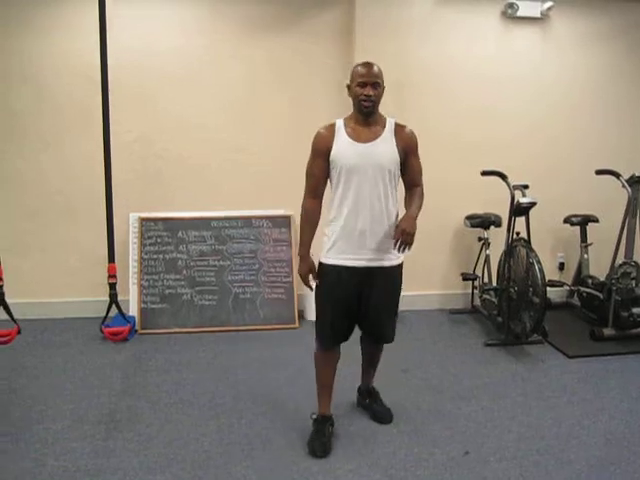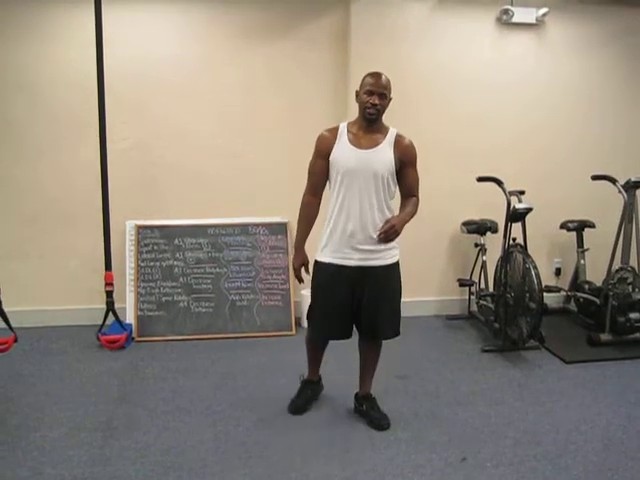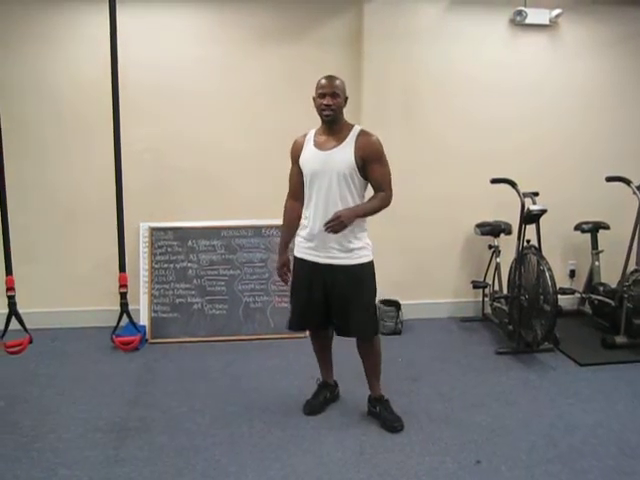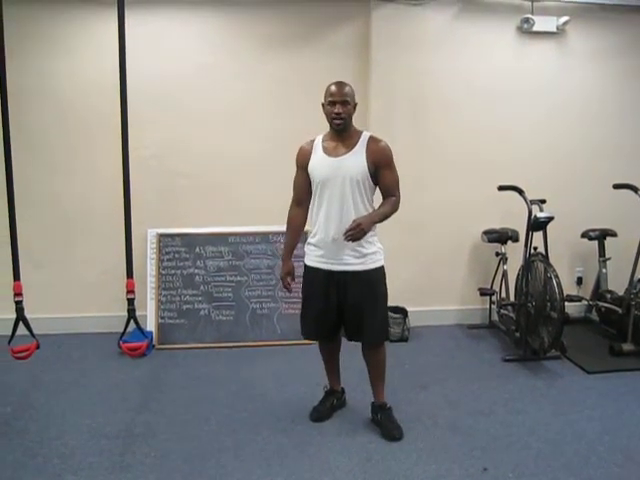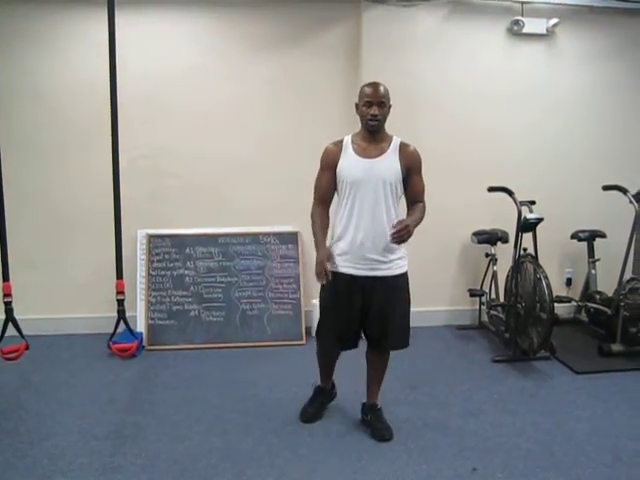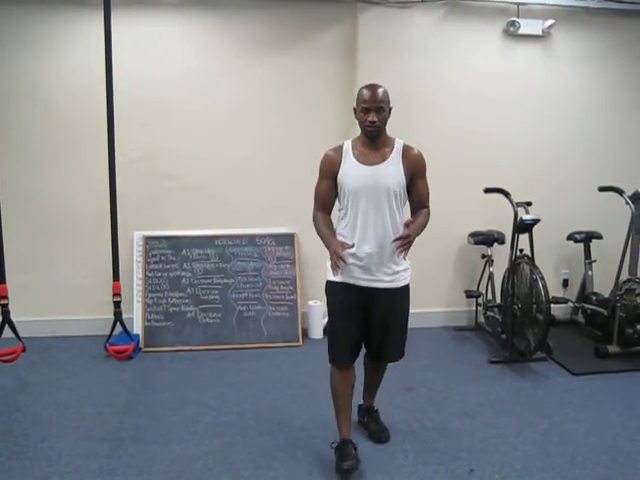
dt=0.7s
person 1, frame 1
left shoulder: (403, 136)
right shoulder: (327, 137)
left elbow: (415, 187)
right elbow: (313, 197)
left wrist: (411, 215)
right wrist: (303, 253)
left hip: (385, 256)
right hip: (338, 257)
left knee: (376, 331)
right knee: (328, 338)
left ankle: (367, 390)
right ankle: (324, 417)
person 1, frame 2
left shoulder: (402, 147)
right shoulder: (329, 139)
left elbow: (412, 196)
right elbow: (312, 195)
left wrist: (401, 218)
right wrist: (298, 247)
left hip: (380, 259)
right hip: (333, 256)
left knee: (373, 332)
right knee: (319, 329)
left ankle: (365, 397)
right ankle: (312, 381)
person 1, frame 3
left shoulder: (366, 143)
right shoulder: (301, 145)
left elbow: (384, 194)
right elbow: (294, 199)
left wrist: (352, 212)
right wrist: (283, 249)
left hip: (352, 256)
right hip: (309, 254)
left knee: (364, 329)
right knee: (316, 323)
left ankle: (377, 398)
right ankle: (328, 385)
person 1, frame 4
left shoulder: (376, 149)
right shoulder: (307, 151)
left elbow: (393, 198)
right elbow: (299, 206)
left wrist: (370, 219)
right wrist: (287, 256)
left hip: (364, 262)
right hip: (320, 261)
left knee: (372, 335)
right knee: (325, 331)
left ankle: (380, 404)
right ankle: (334, 392)
person 1, frame 5
left shoulder: (407, 154)
right shoulder: (335, 152)
left elbow: (418, 202)
right elbow: (320, 205)
left wrist: (412, 222)
right wrist: (321, 246)
left hip: (389, 267)
right hip: (342, 265)
left knee: (381, 341)
right knee: (330, 338)
left ankle: (371, 406)
right ankle: (324, 388)
person 1, frame 6
left shoulder: (411, 158)
right shoulder: (335, 158)
left elbow: (422, 207)
right elbow: (321, 210)
left wrist: (413, 229)
right wrist: (331, 243)
left hip: (391, 275)
right hip: (345, 275)
left knee: (381, 352)
right knee: (342, 356)
left ankle: (369, 408)
right ankle: (345, 441)
